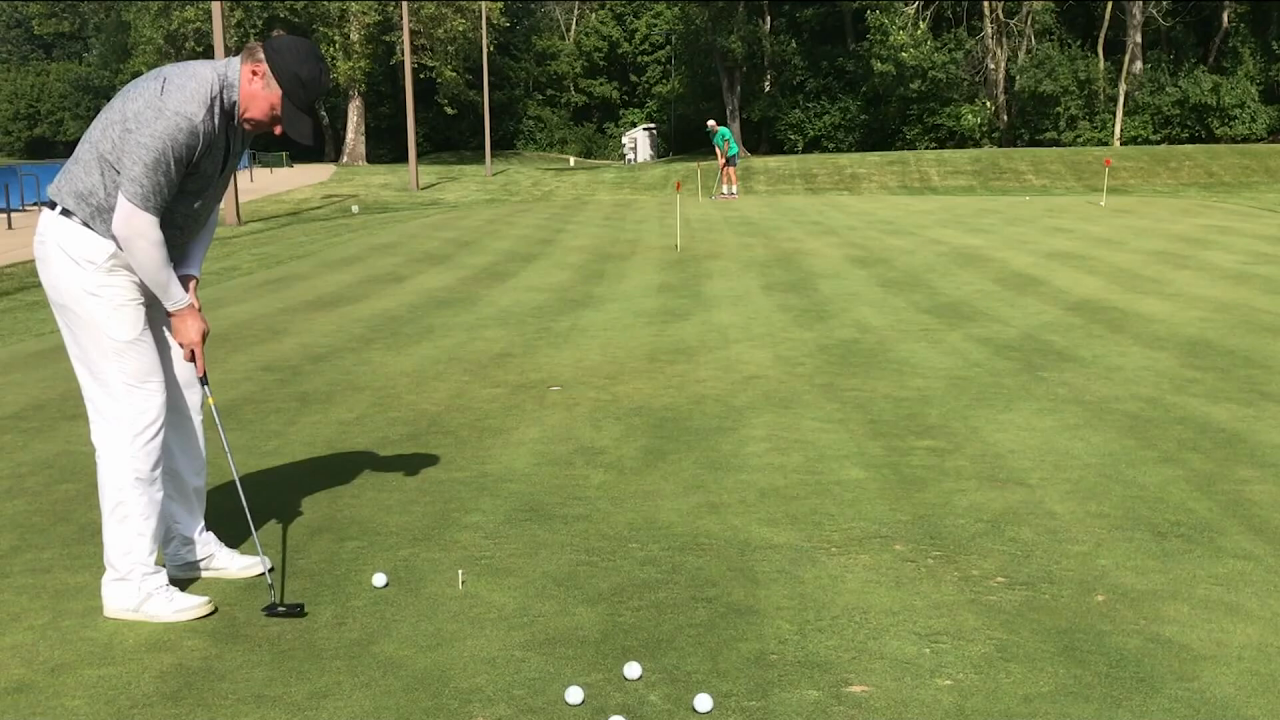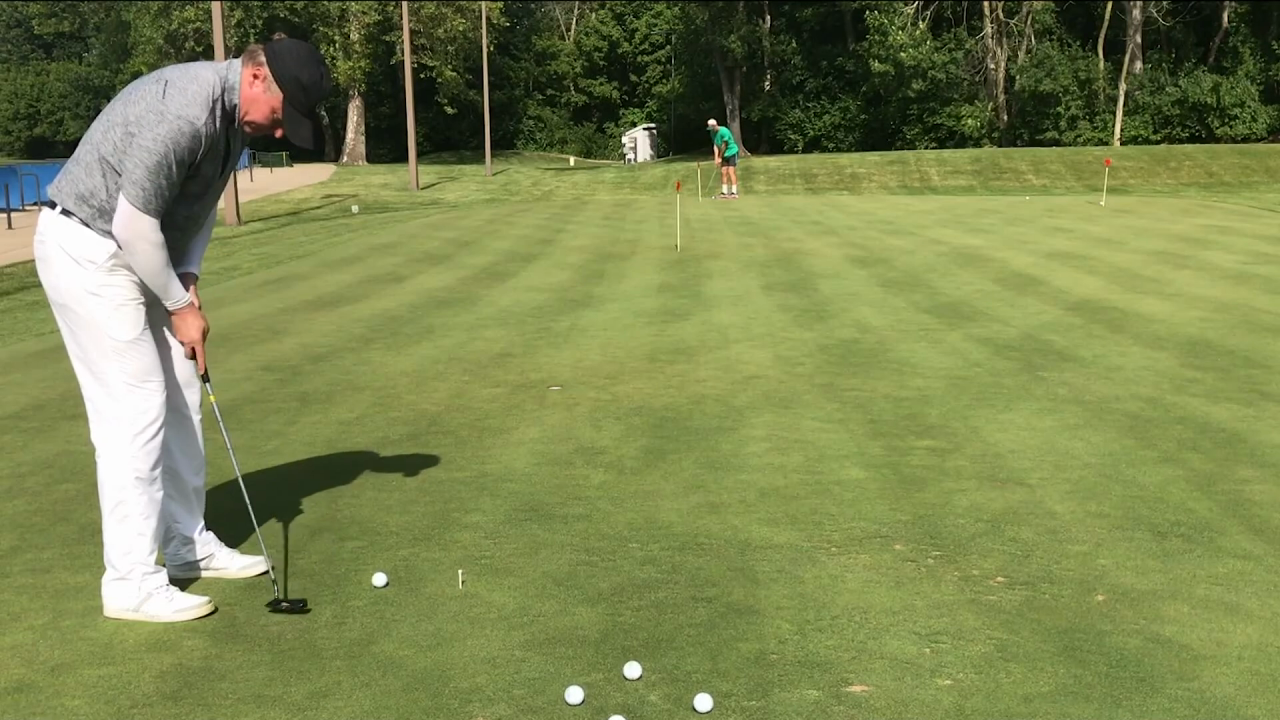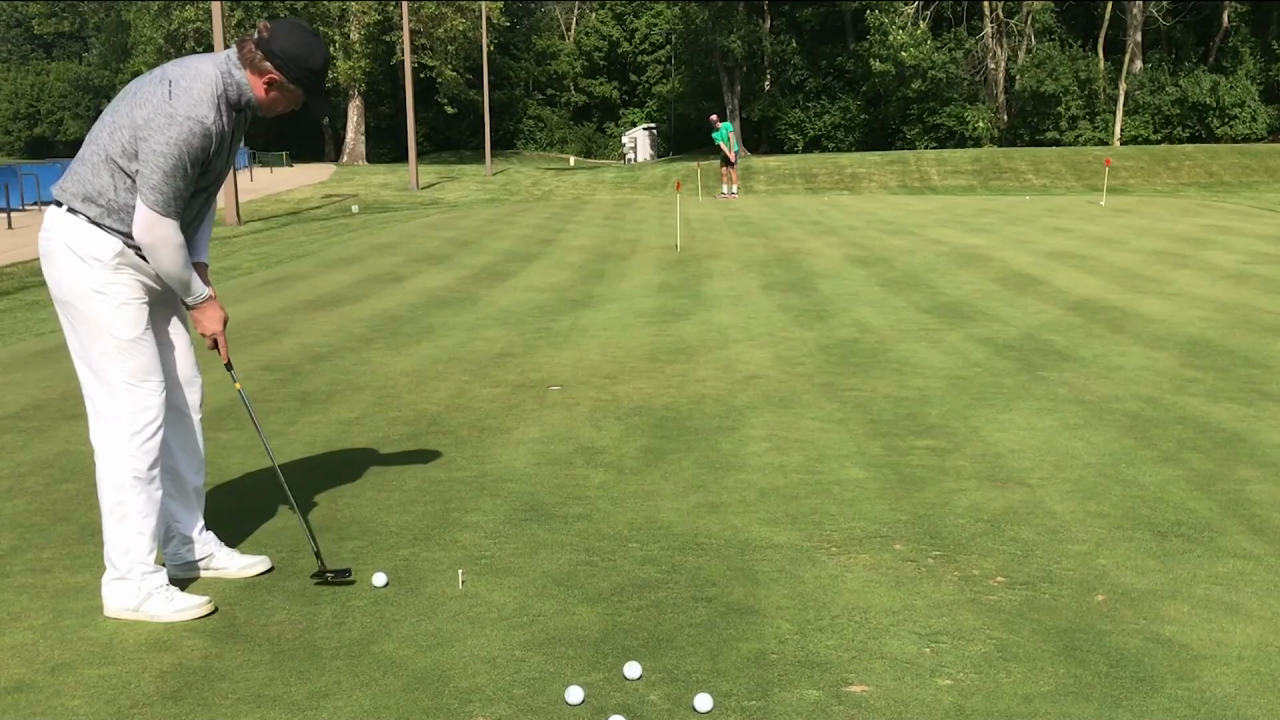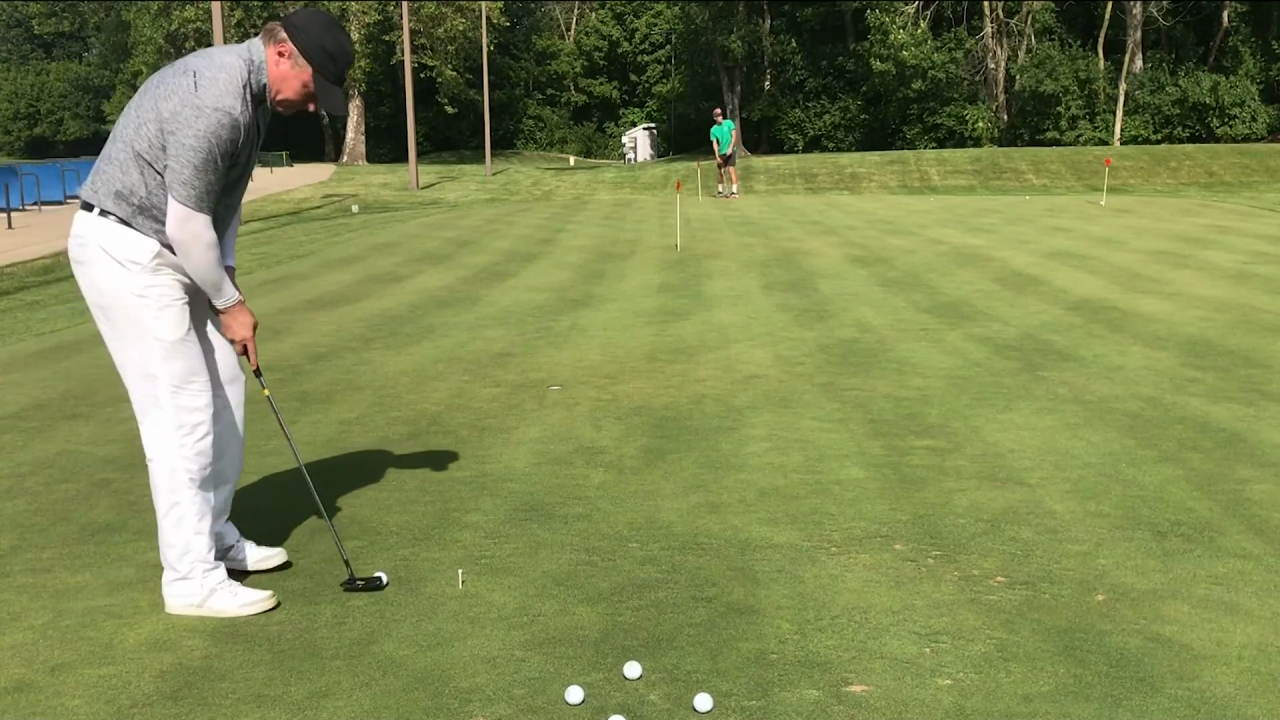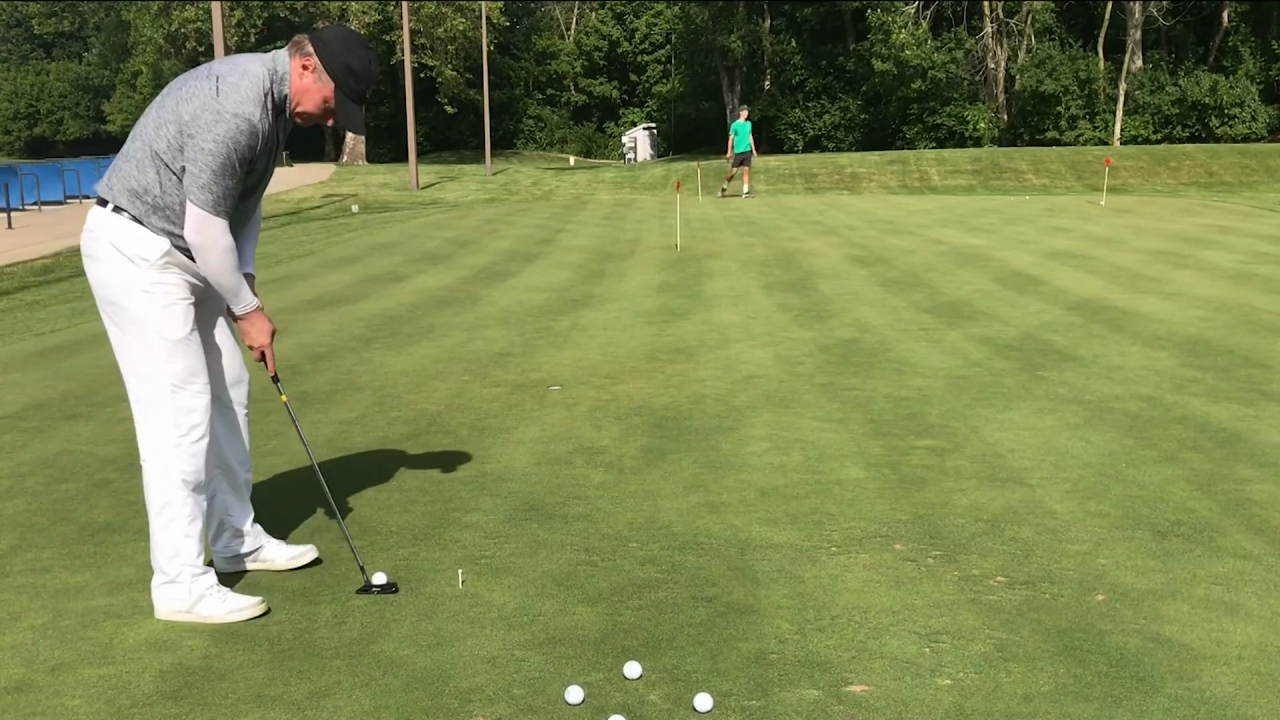
dt=1s
person 1, frame 1
left shoulder: (235, 111)
right shoulder: (180, 106)
left elbow: (202, 202)
right elbow: (133, 222)
left wrist: (188, 280)
right wrist: (178, 308)
left hip: (138, 254)
right hip: (87, 250)
left knee: (180, 399)
right knee: (134, 407)
left ankle: (187, 545)
right ankle: (131, 582)
person 1, frame 2
left shoulder: (231, 108)
right shoulder: (182, 110)
left elbow: (199, 201)
right elbow: (133, 224)
left wrist: (187, 279)
right wrist: (178, 306)
left hip: (134, 253)
right hip: (86, 249)
left knee: (178, 398)
right knee: (134, 407)
left ankle: (187, 545)
right ankle: (130, 583)
person 1, frame 3
left shoulder: (227, 89)
right shoulder: (189, 112)
right elbow: (154, 228)
left wrist: (200, 268)
right wrist: (200, 299)
left hip: (134, 250)
right hip: (94, 249)
left knee: (179, 397)
right knee: (134, 408)
left ankle: (187, 545)
right ankle: (131, 582)
person 1, frame 4
left shoulder: (248, 86)
right shoulder: (215, 102)
right elbow: (187, 225)
left wrist: (227, 277)
right wrist: (230, 303)
left hip: (159, 249)
right hip: (125, 250)
left knee: (222, 389)
right knee: (180, 410)
left ankle: (212, 535)
right ankle: (191, 579)
person 1, frame 5
left shoulder: (272, 100)
right shoulder: (235, 106)
left elbow: (241, 203)
right elbow: (206, 228)
left wrist: (246, 282)
right wrist: (248, 309)
left hip: (176, 250)
right hip: (135, 247)
left knee: (226, 392)
right knee: (178, 411)
left ankle: (235, 539)
right ankle: (180, 584)
